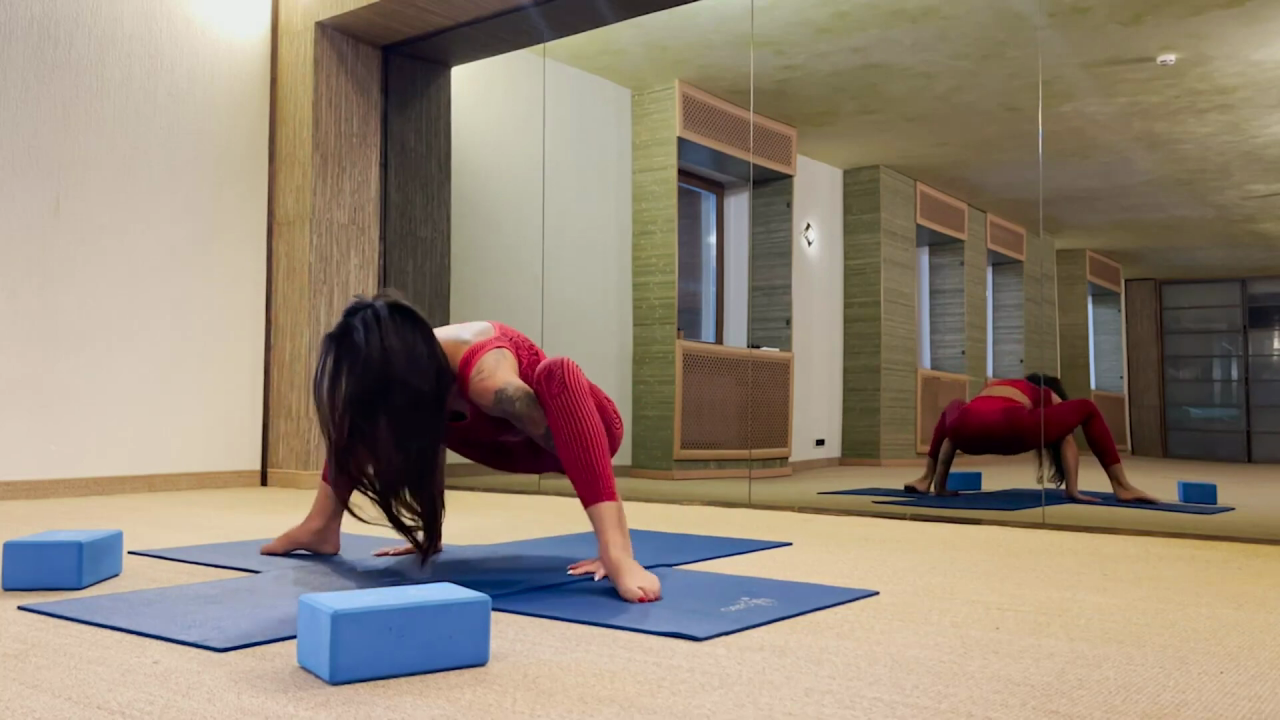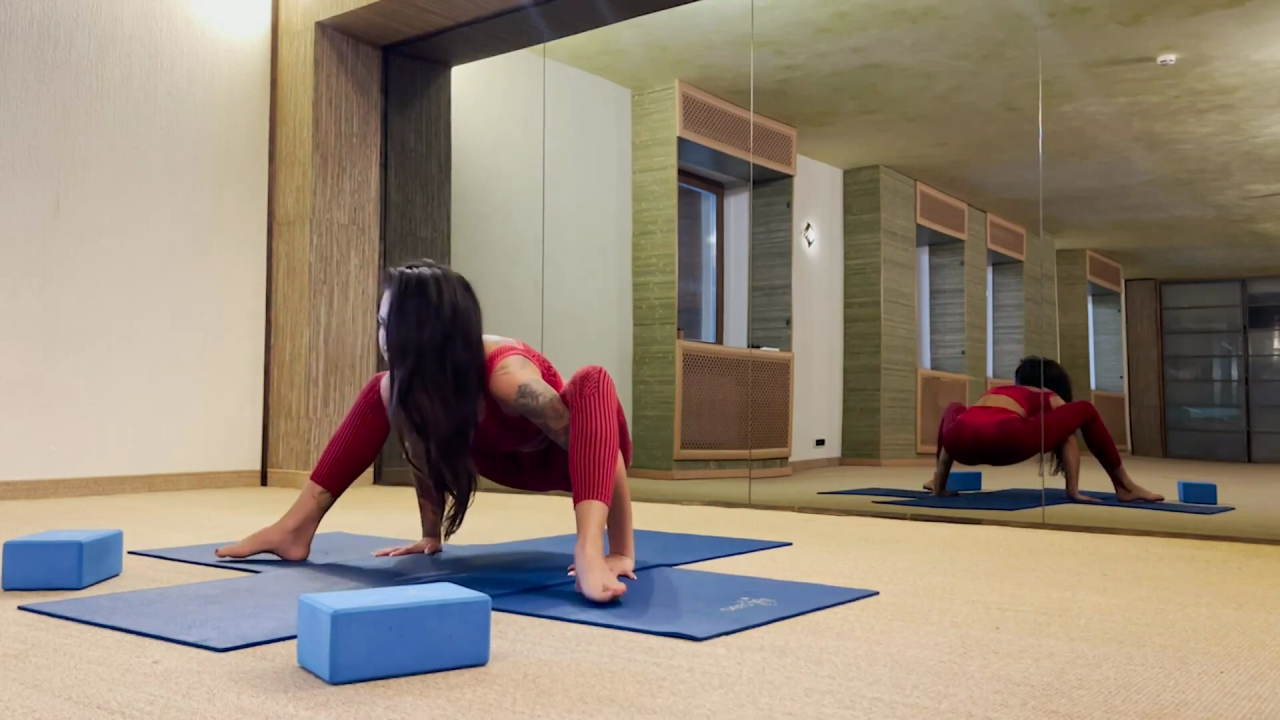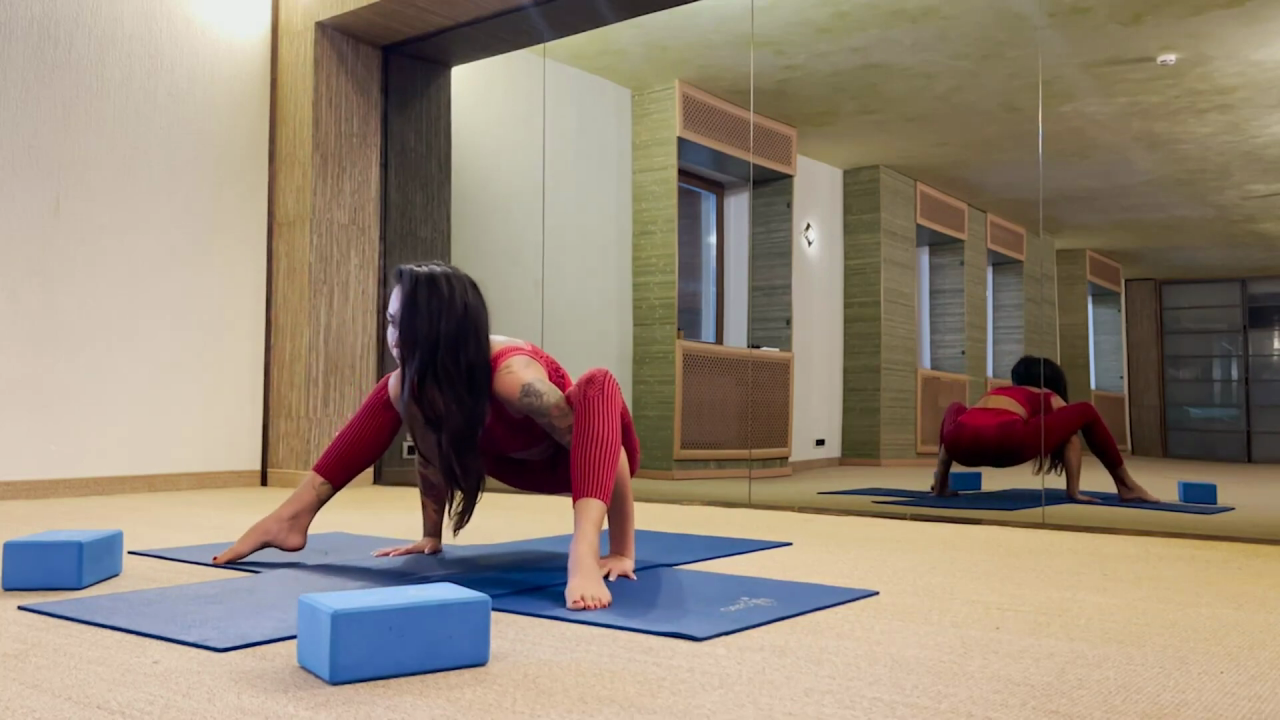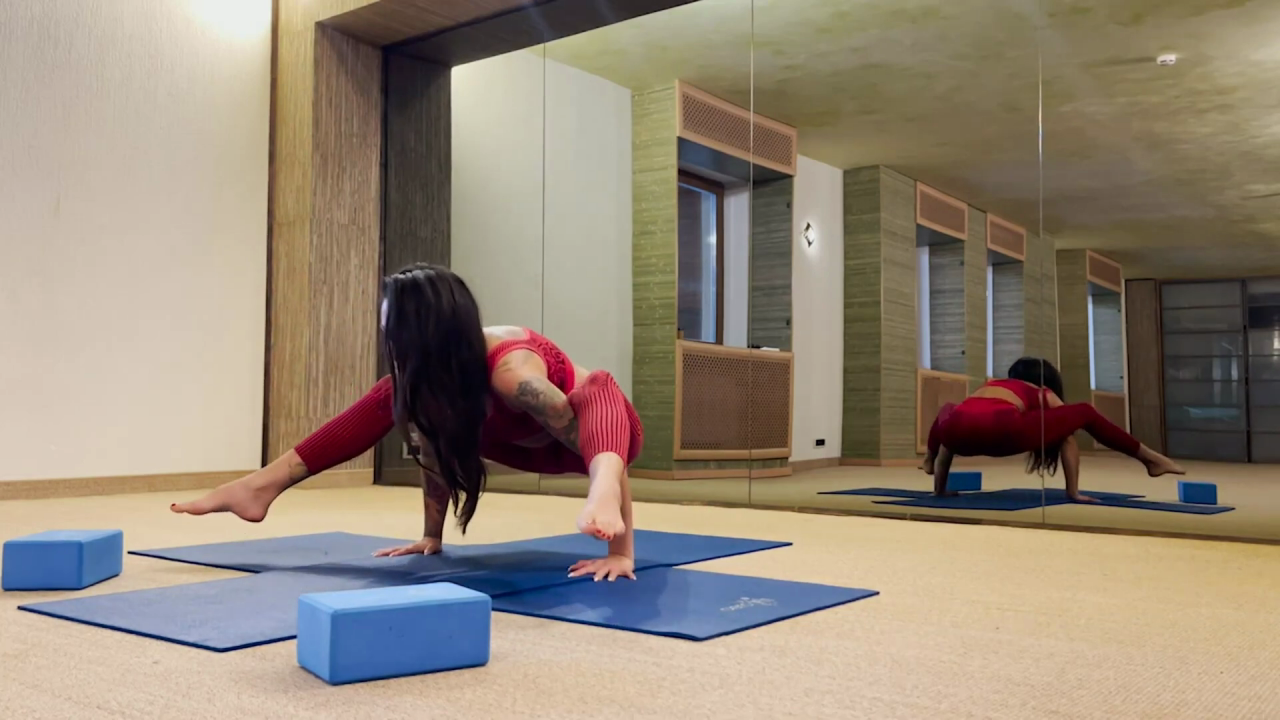
dt=1s
person 1, frame 1
left shoulder: (486, 378)
right shoulder: (412, 372)
left elbow: (583, 455)
right elbow: (427, 450)
left wrist: (616, 554)
right wrist: (430, 535)
left hip: (581, 421)
right hip: (511, 439)
left knee: (558, 375)
right knee: (372, 413)
left ankle: (618, 552)
right ankle: (323, 527)
person 1, frame 2
left shoulder: (507, 377)
right shoulder: (402, 383)
left elbow: (606, 452)
right elbow: (423, 452)
left wrist: (621, 553)
right wrist: (430, 536)
left hip: (565, 459)
right hip: (511, 460)
left knee: (591, 383)
right knee: (380, 393)
left ankle: (589, 554)
right ankle: (297, 528)
person 1, frame 3
left shoulder: (513, 376)
right shoulder: (410, 383)
left elbow: (615, 453)
right elbow: (431, 453)
left wrist: (622, 553)
right wrist: (431, 536)
left hip: (580, 461)
right hip: (522, 463)
left knee: (598, 386)
right knee: (392, 395)
left ankle: (585, 554)
right ankle: (293, 517)
person 1, frame 4
left shoulder: (511, 372)
right shoulder: (425, 376)
left elbow: (593, 446)
right elbow: (434, 448)
left wrist: (621, 552)
right wrist: (432, 534)
left hip: (594, 431)
right hip: (527, 442)
left knee: (598, 390)
right knee: (392, 397)
left ankle: (603, 500)
right ankle: (263, 487)
person 2, frame 1
left shoulder: (994, 387)
right shoulder: (1051, 398)
left elbow: (949, 438)
right elbow: (1066, 438)
left wrist: (939, 486)
right wrist: (1072, 488)
left hip: (967, 428)
right hip: (1009, 427)
left knee: (952, 409)
right knee: (1087, 410)
left ankle: (926, 480)
right ankle: (1121, 486)
person 2, frame 2
left shoulder: (995, 391)
right shoulder: (1052, 398)
right elbow: (1068, 440)
left wrist: (940, 483)
right wrist: (1073, 490)
left hip: (962, 441)
right hip: (1005, 440)
left knee: (954, 409)
right knee: (1085, 411)
left ankle: (937, 483)
right ankle: (1124, 487)
person 2, frame 3
left shoulder: (995, 393)
right shoulder: (1052, 399)
left elbow: (949, 439)
right elbow: (1071, 439)
left wrist: (939, 486)
right wrist: (1074, 491)
left hip: (962, 443)
right hip: (1006, 441)
left knee: (956, 409)
right knee: (1086, 412)
left ankle: (942, 485)
right ankle: (1125, 485)
person 2, frame 4
left shoulder: (990, 385)
right shoulder: (1046, 395)
right elbow: (1068, 440)
left wrist: (939, 489)
right wrist: (1073, 491)
left hip: (958, 429)
right hip: (1002, 430)
left knee: (948, 410)
right knee: (1084, 413)
right ankle: (1149, 460)
